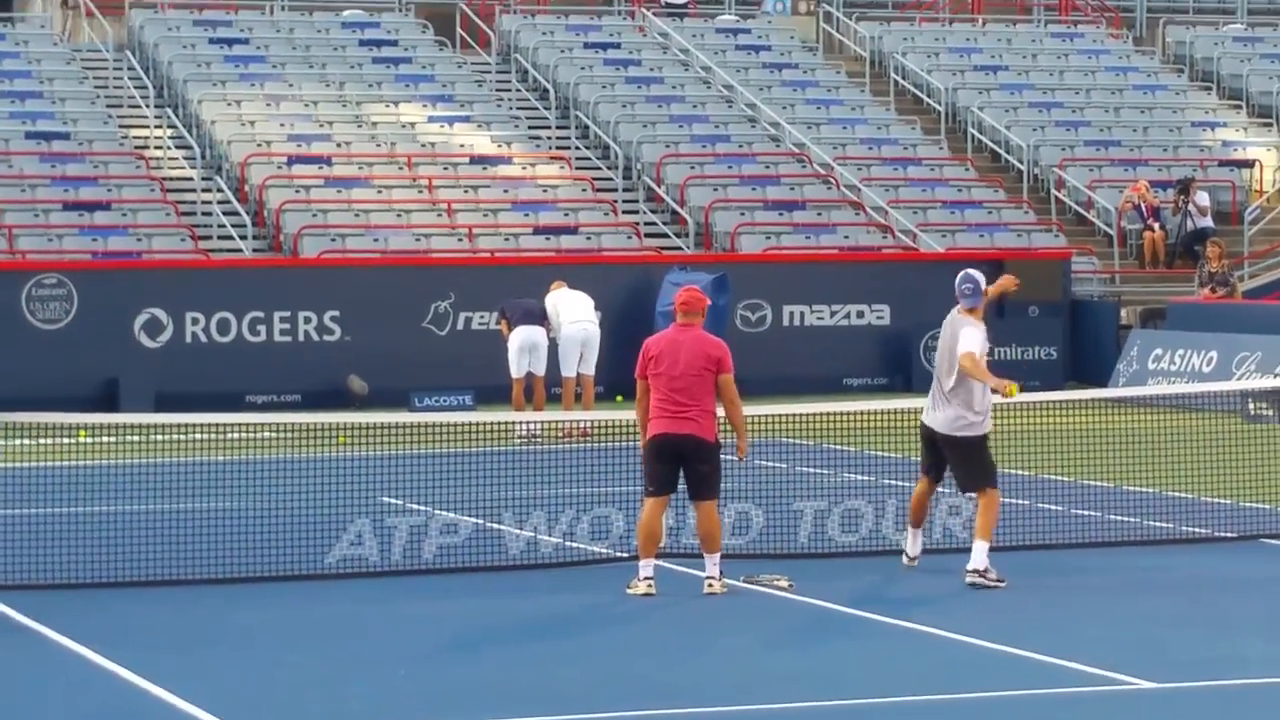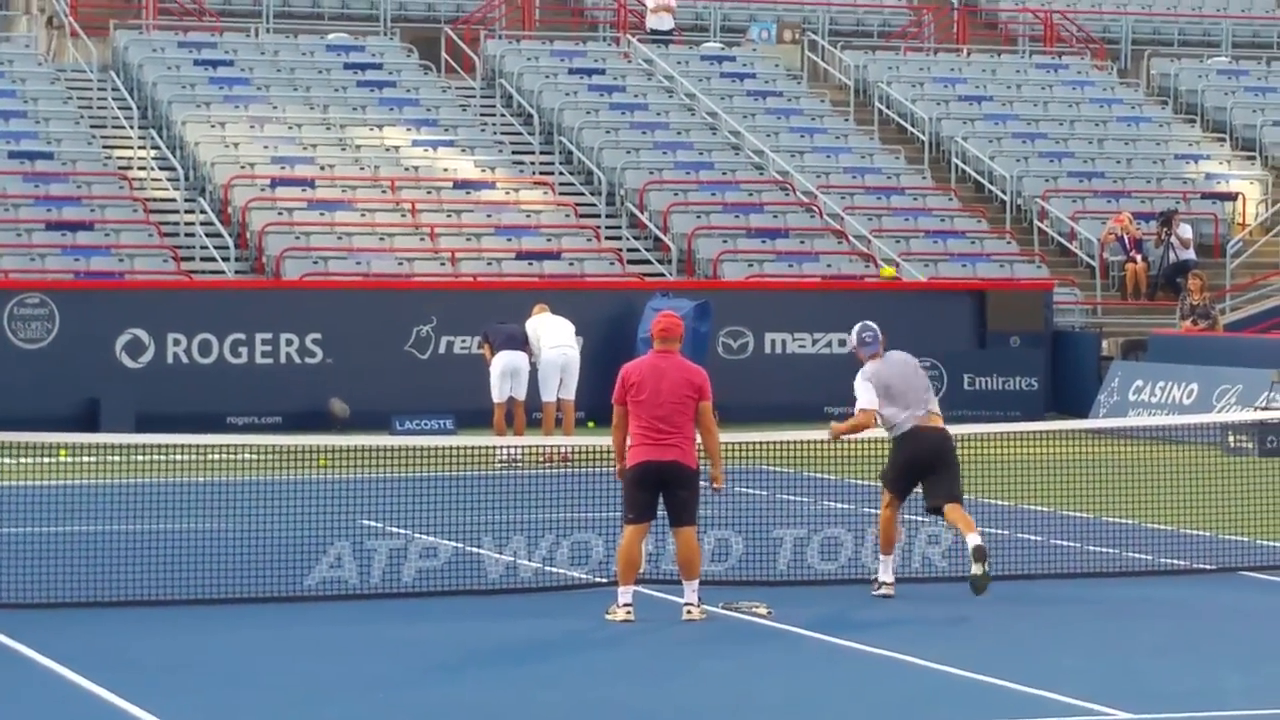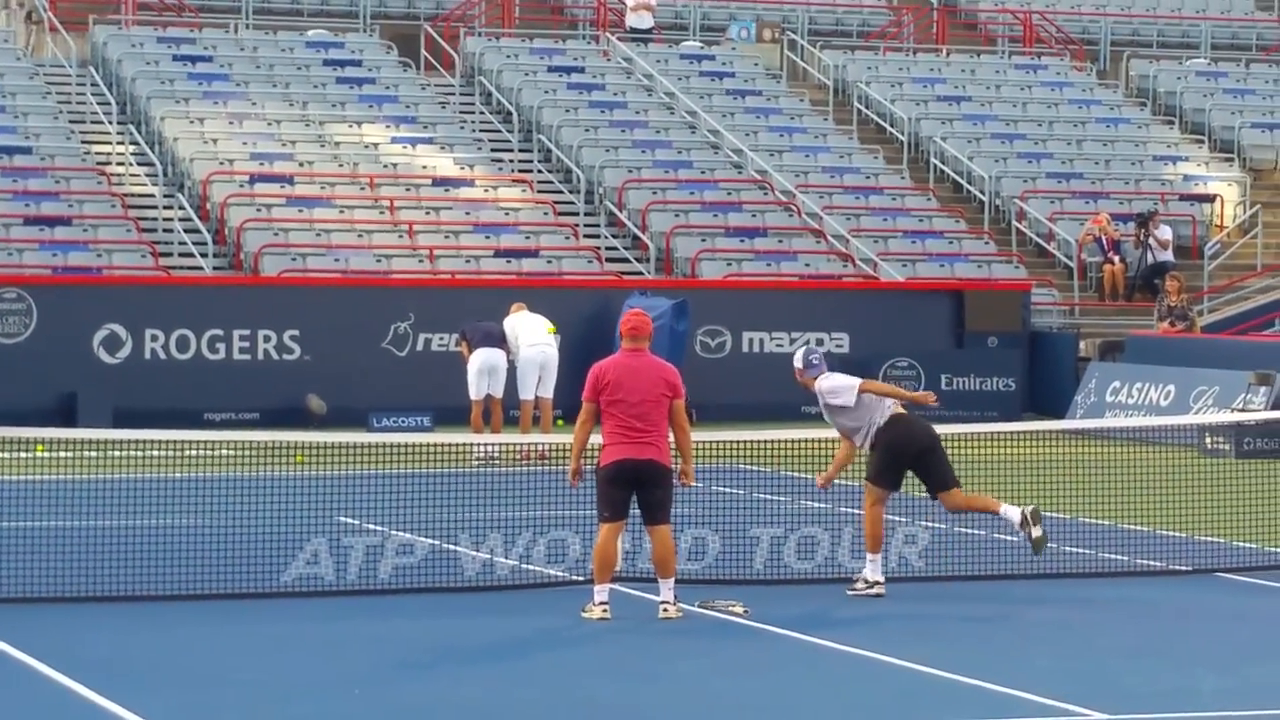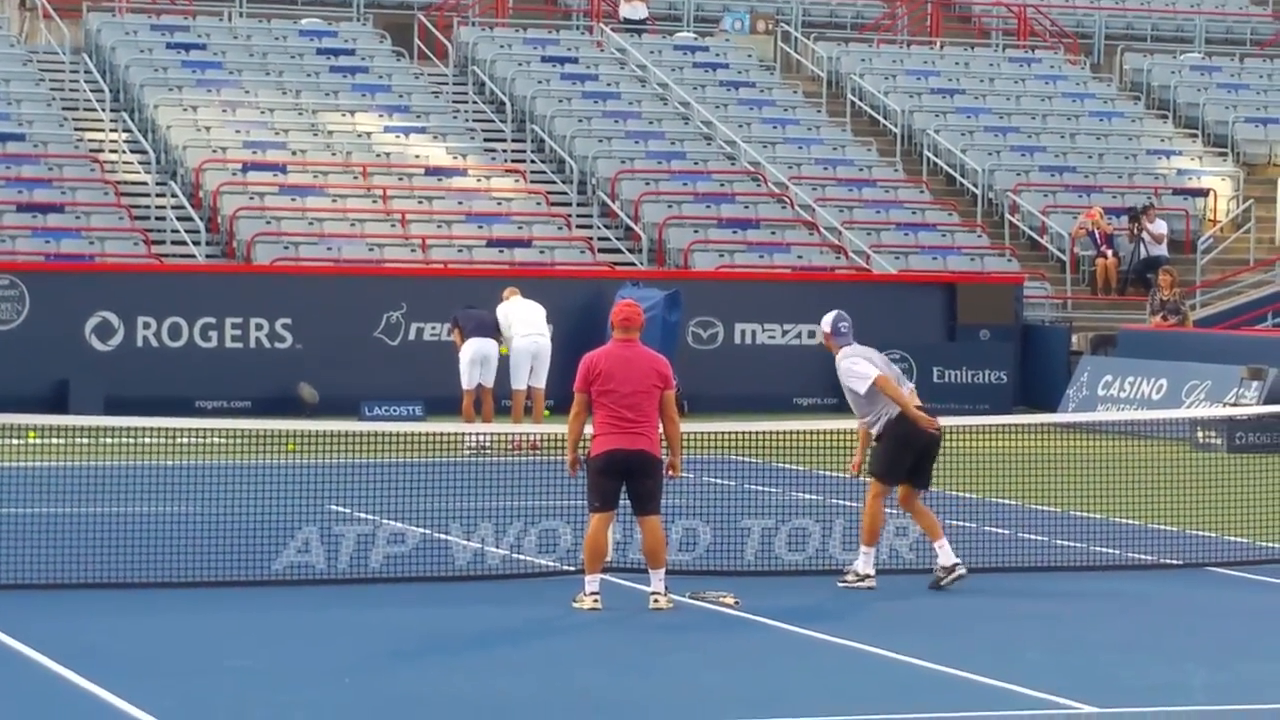
dt=0.4s
person 1, frame 1
left shoulder: (651, 344)
right shoulder: (716, 347)
left elbow: (641, 397)
right elbow: (730, 398)
left wrist: (644, 433)
right wrist: (741, 436)
left hip: (660, 435)
right hip: (701, 437)
left knee: (653, 504)
right knee: (706, 506)
left ankle: (645, 577)
right ankle: (713, 576)
person 1, frame 2
left shoulder: (629, 371)
right shoulder: (696, 374)
left elbow: (619, 423)
right elbow: (708, 425)
left wrist: (619, 458)
right wrist: (716, 466)
left hip: (641, 462)
right hip: (682, 464)
left knee: (633, 531)
right knee: (686, 532)
left ankle: (624, 603)
right ankle: (691, 602)
person 1, frame 3
left shoulder: (601, 370)
right shoulder: (668, 372)
left elbow: (585, 420)
right elbow: (680, 424)
left wrist: (575, 459)
right wrist: (687, 462)
left hip: (615, 461)
right hip: (656, 462)
left knee: (608, 529)
right knee: (661, 530)
left ankle: (600, 601)
right ankle: (668, 600)
person 1, frame 4
left shoulder: (592, 360)
right shoulder: (659, 363)
left elbow: (578, 411)
right elbow: (670, 415)
left wrist: (572, 449)
right wrist: (675, 454)
left hip: (605, 451)
right hip: (646, 452)
left knee: (599, 519)
right knee: (650, 520)
left ankle: (591, 592)
right ankle: (658, 591)
person 2, frame 1
left shoulder: (955, 316)
right shoulder: (972, 331)
left elbow: (974, 305)
right elbow: (969, 362)
left wrist: (997, 287)
right wrist: (993, 382)
left hip: (934, 422)
right hip: (965, 429)
left knee: (926, 483)
right knee: (989, 496)
left ankle: (912, 549)
right ankle: (978, 565)
person 2, frame 2
left shoulder: (866, 376)
right shoulder: (903, 358)
left elbow: (867, 419)
left wrist: (840, 429)
left hip: (910, 441)
right hip: (941, 439)
left knee: (890, 506)
right knee: (953, 509)
left ankle: (885, 578)
right ankle: (975, 545)
person 2, frame 3
left shoulder: (827, 384)
right shoulder: (830, 382)
left elbow: (870, 385)
right elbow: (849, 442)
left wrist: (910, 396)
right wrist: (830, 473)
left hip: (896, 433)
right hip: (918, 431)
left knee: (873, 502)
right knee: (955, 500)
left ankle: (872, 578)
right ankle: (1021, 516)
person 2, frame 4
left shoulder: (845, 360)
right shoulder: (864, 353)
left elbow: (884, 383)
left wrist: (914, 415)
right wrist: (860, 452)
left hip: (903, 426)
right hip: (923, 425)
left knee: (876, 495)
right knee: (909, 499)
left ankle: (863, 570)
right ankle: (948, 562)
